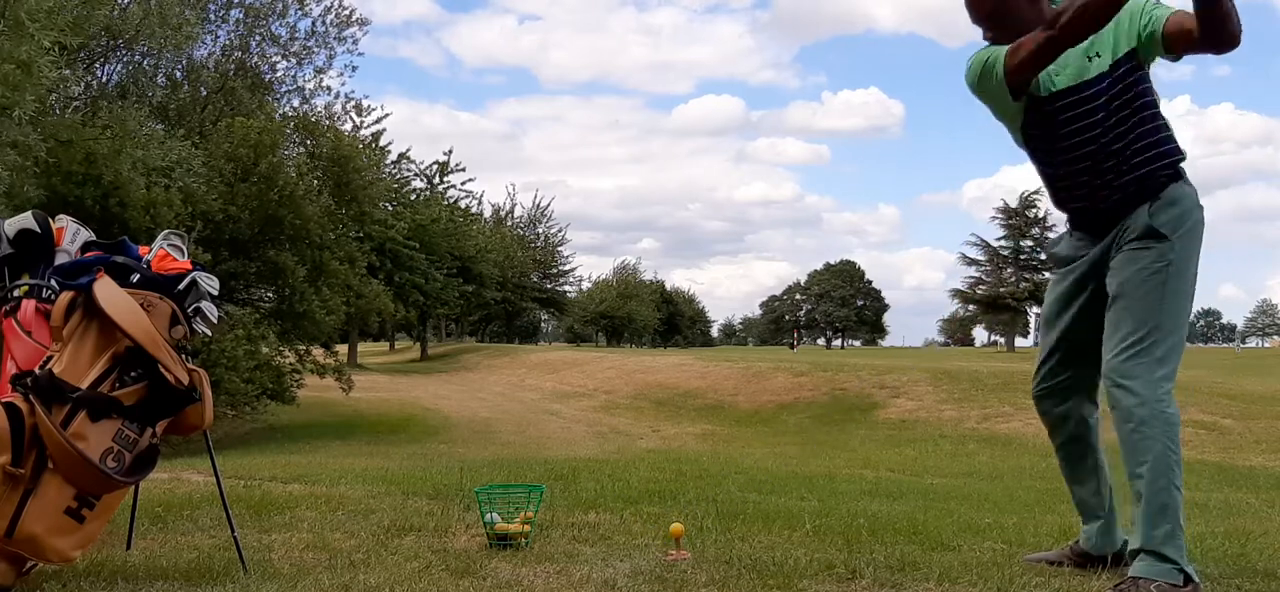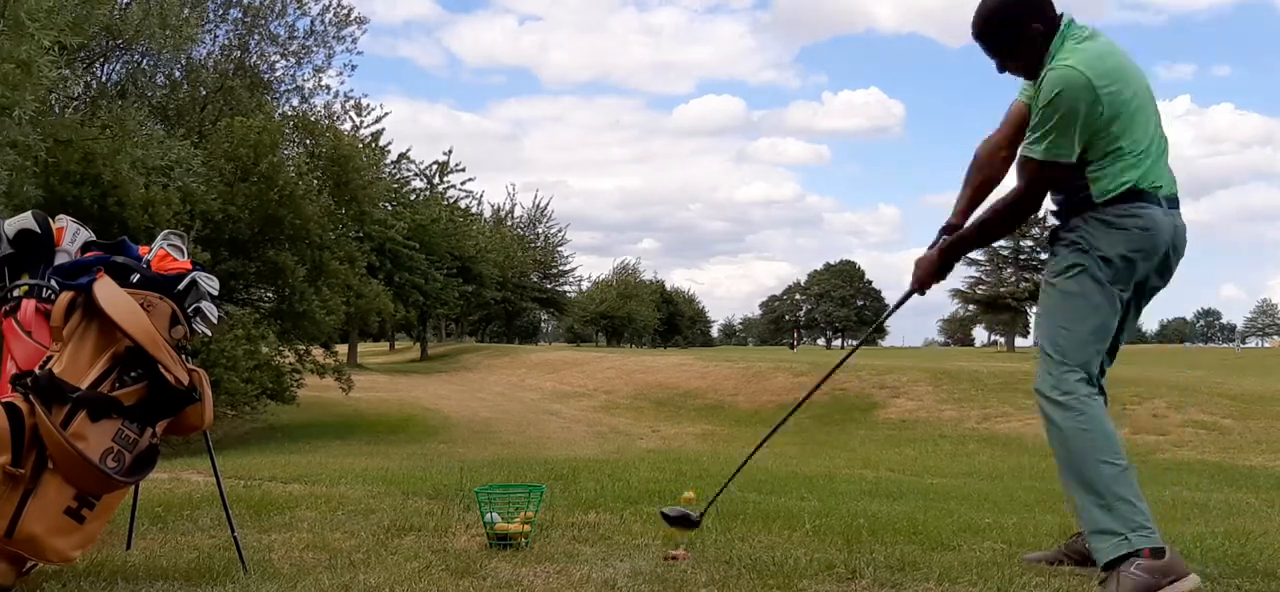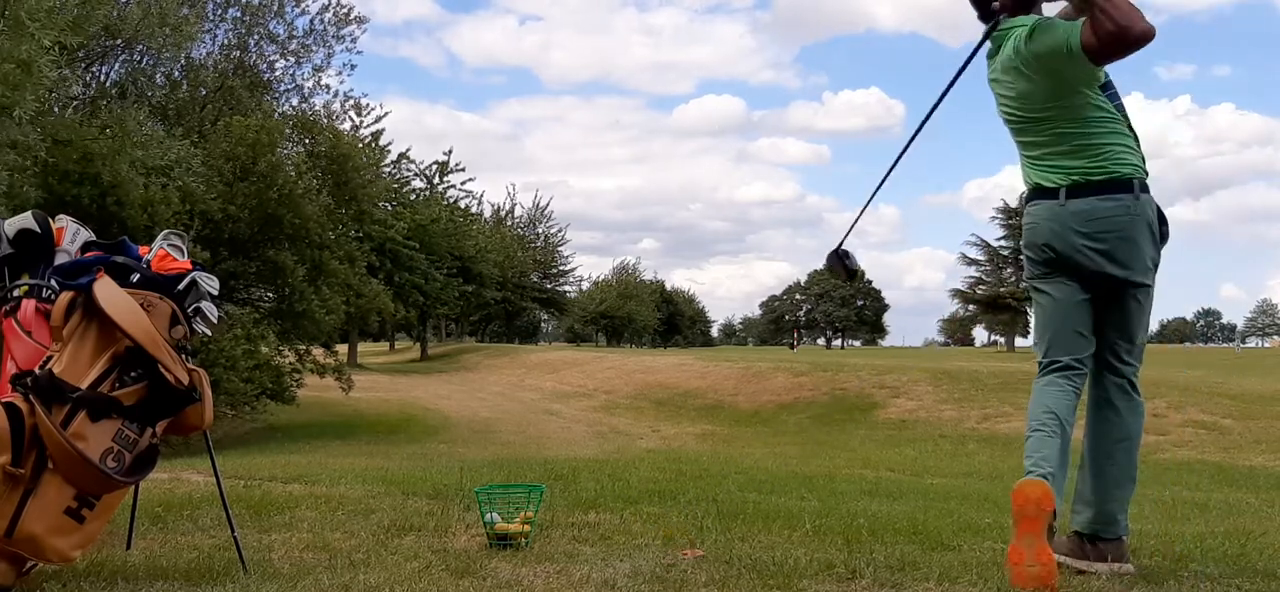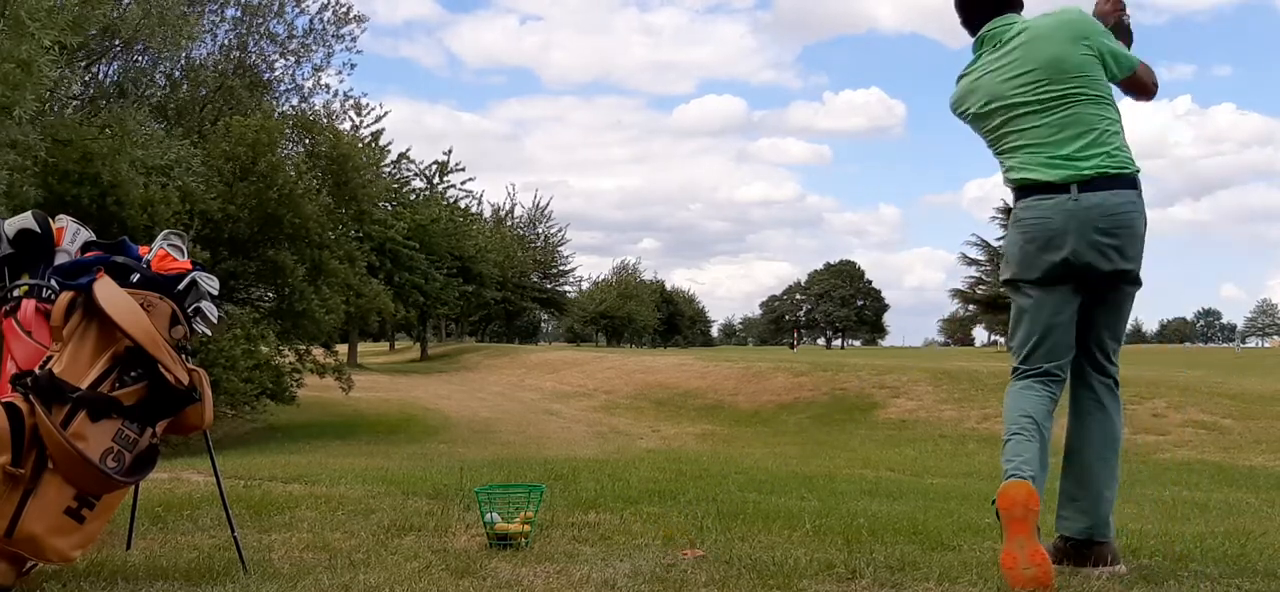
dt=0.5s
person 1, frame 1
right shoulder: (987, 71)
left hip: (1158, 217)
right hip: (1085, 234)
left knee: (1134, 379)
right knee: (1057, 389)
right ankle: (1101, 539)
person 1, frame 2
left shoulder: (1067, 78)
left elbow: (1025, 200)
right elbow: (1005, 137)
left wrist: (950, 250)
right wrist: (954, 224)
left hip: (1107, 232)
right hip: (1154, 228)
left knee: (1064, 385)
right knee: (1080, 380)
right ankle: (1104, 535)
person 1, frame 3
left shoulder: (999, 55)
left hip: (1050, 221)
right hip: (1119, 214)
left knee: (1060, 371)
right knee: (1116, 376)
left ankle: (1037, 483)
right ankle: (1101, 533)
person 1, frame 4
left shoulder: (966, 94)
right elbow: (1145, 86)
left hip: (1043, 217)
right hip: (1117, 208)
left knee: (1035, 372)
right knee: (1098, 374)
left ankle: (1018, 486)
right ankle: (1088, 536)
